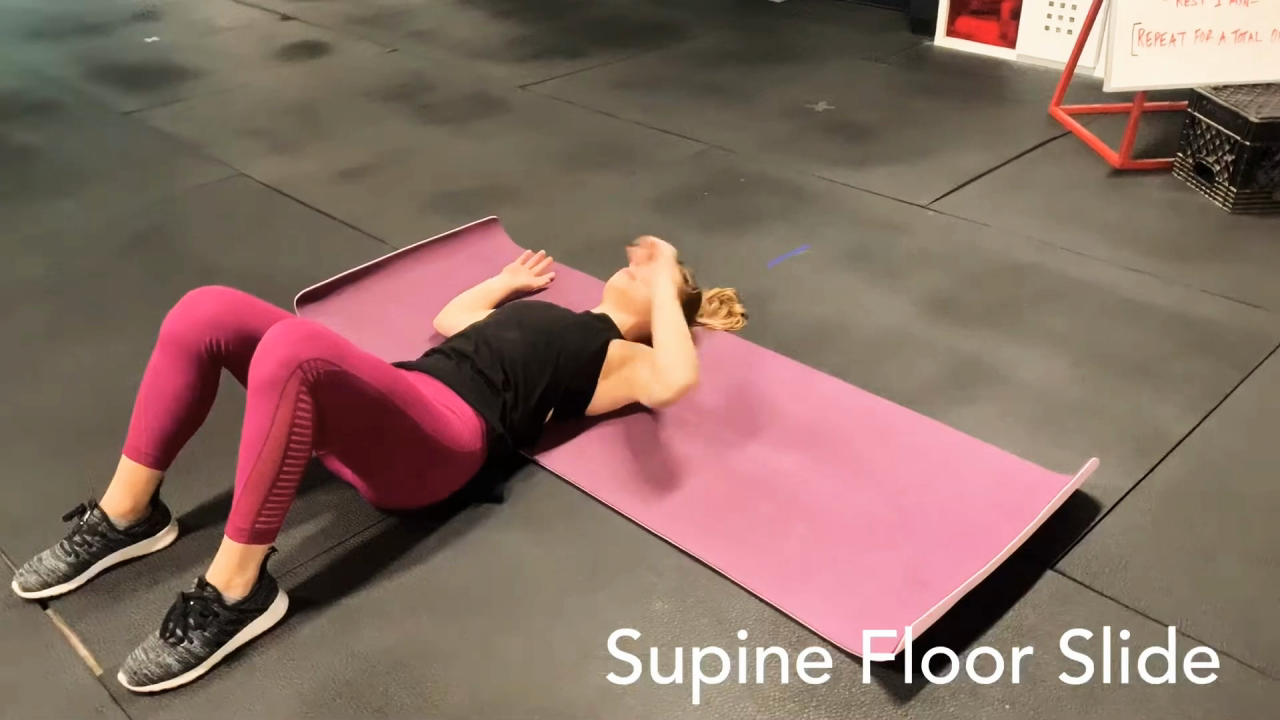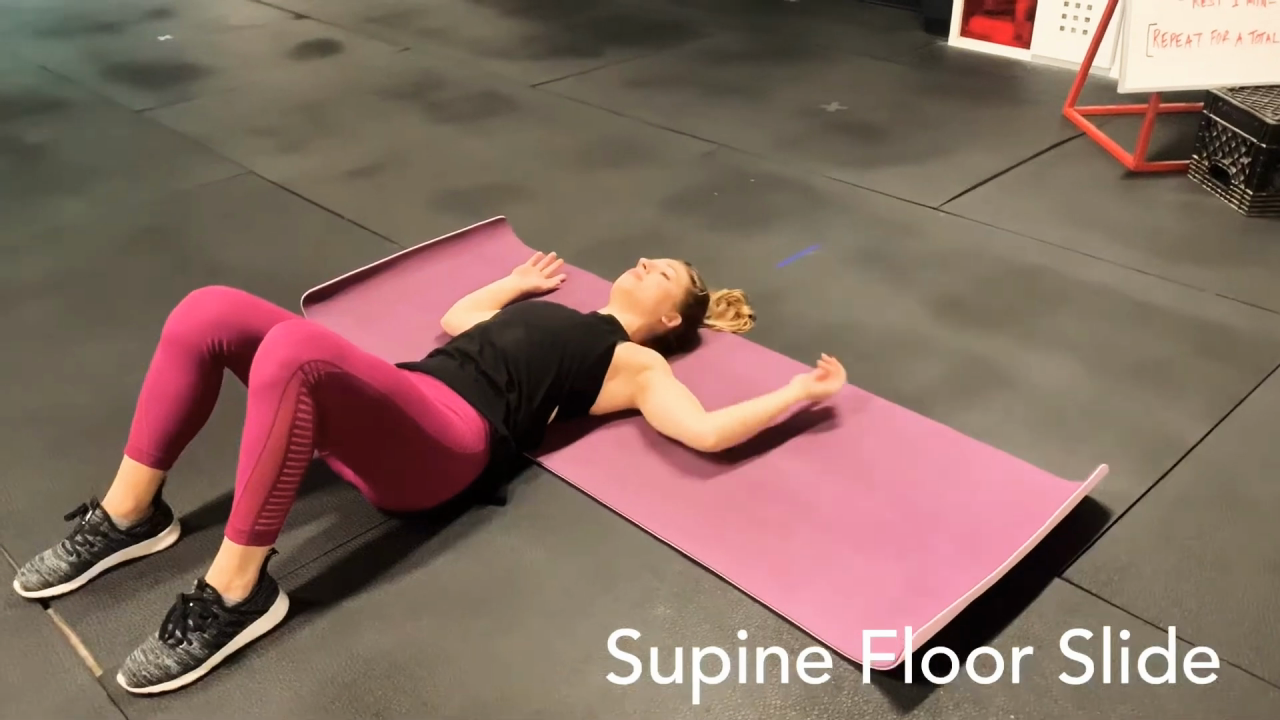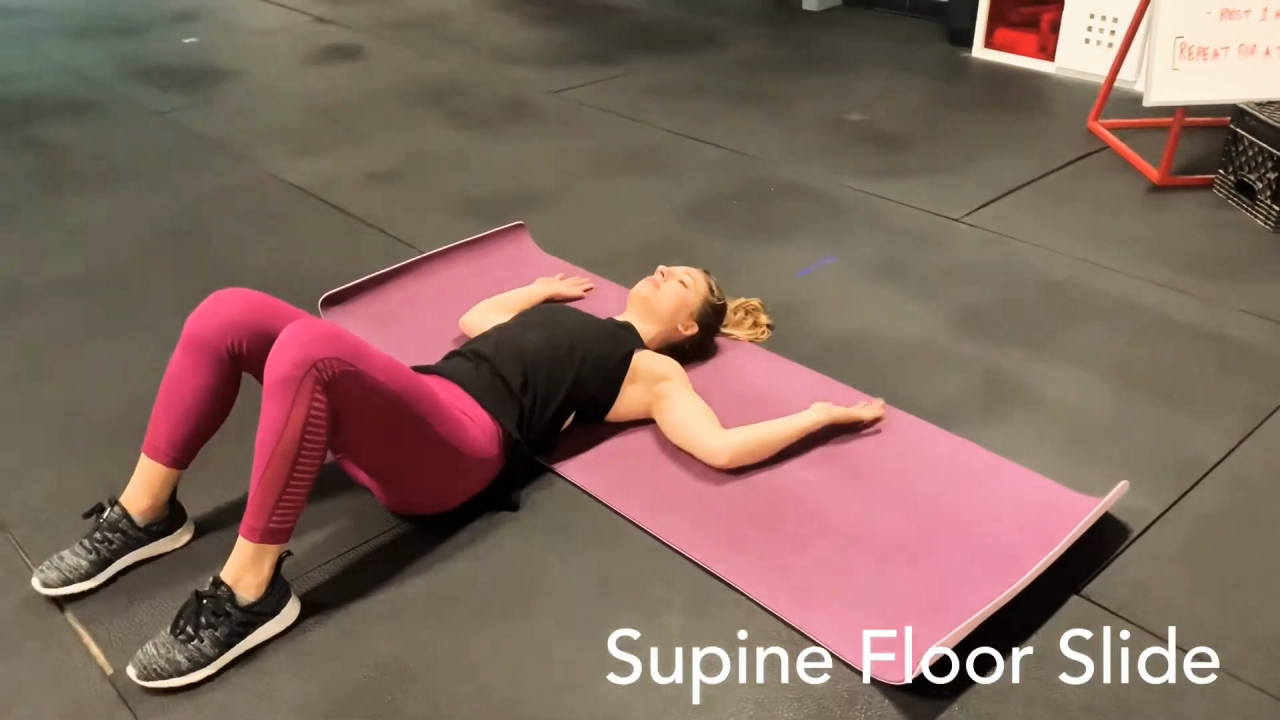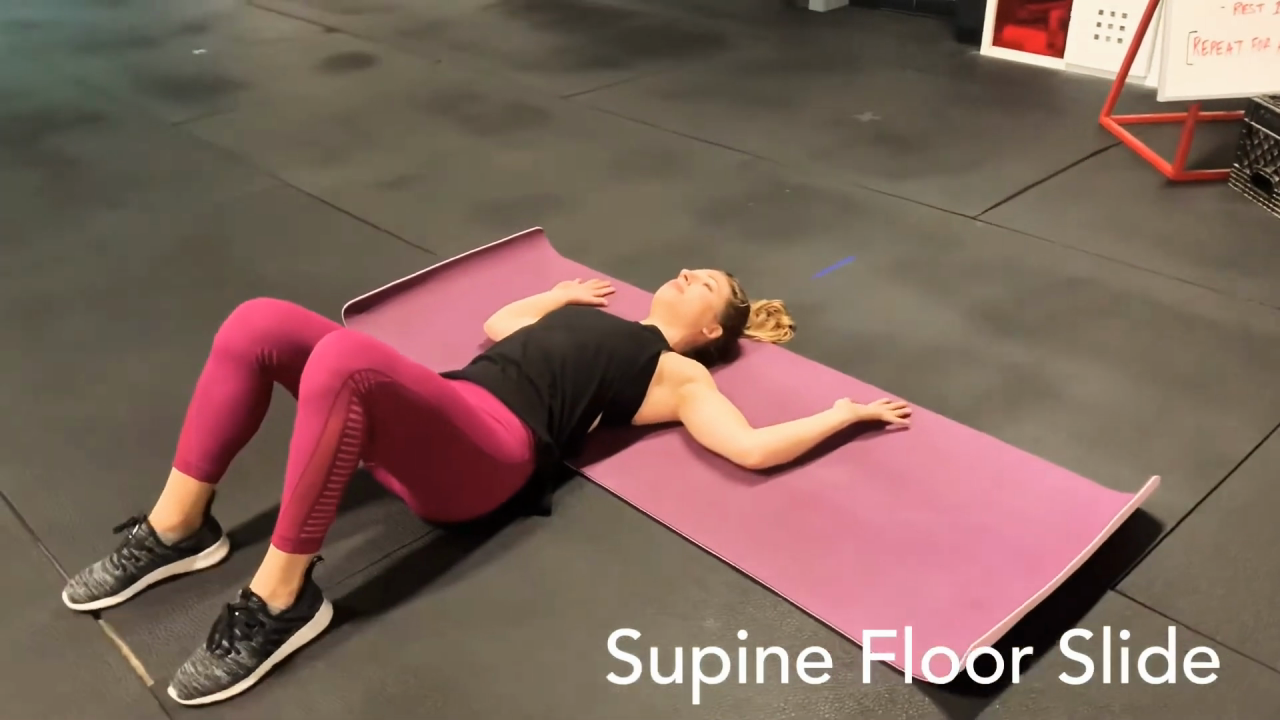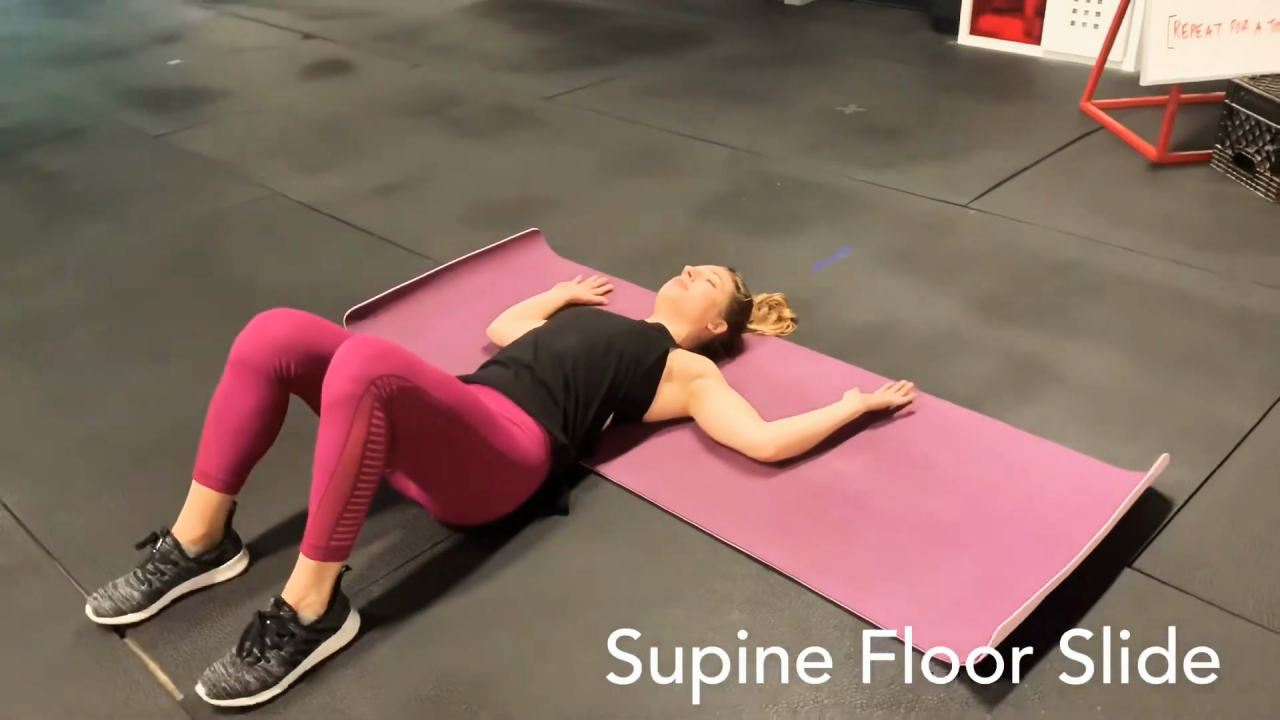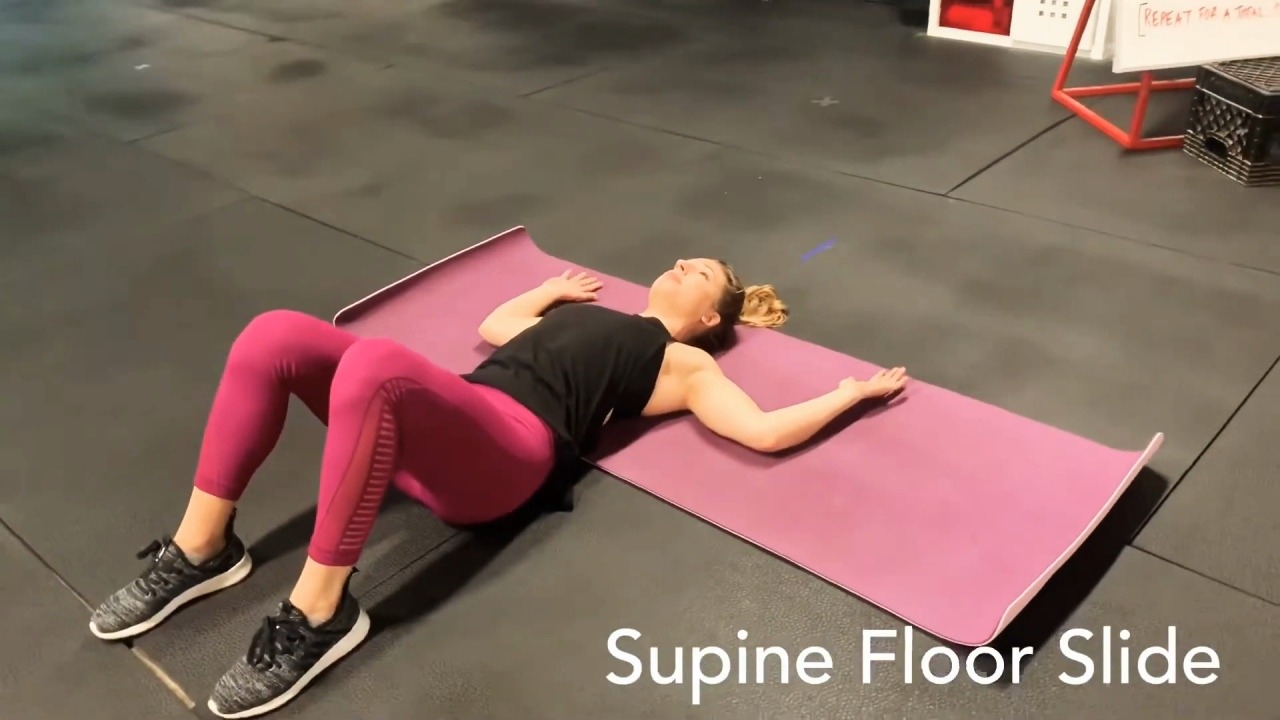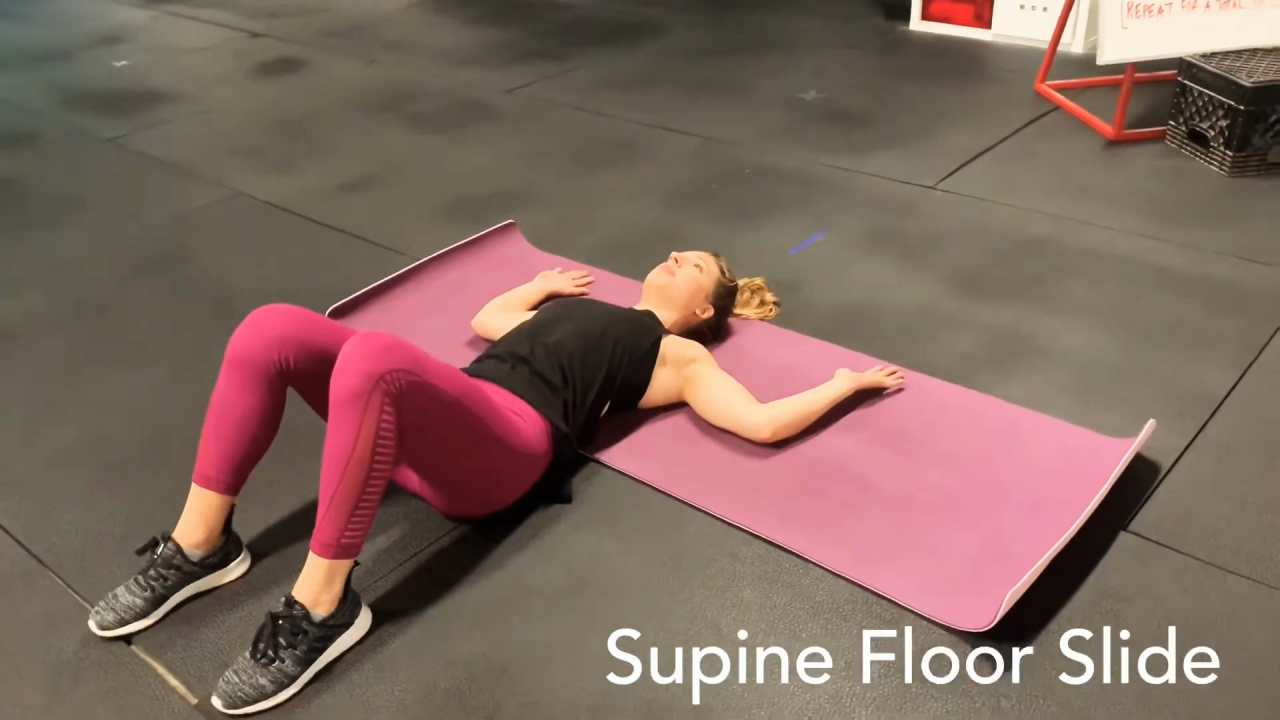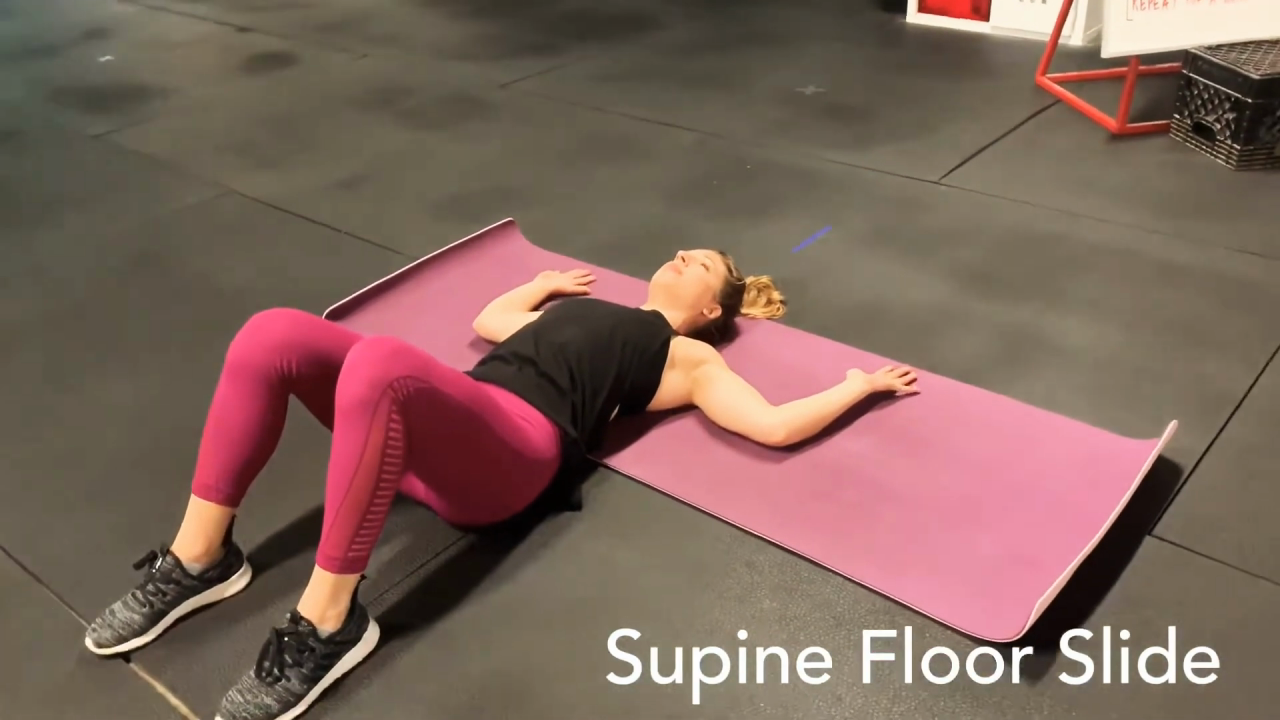
dt=0.5s
person 1, frame 1
left shoulder: (626, 359)
right shoulder: (546, 312)
left elbow: (676, 381)
right elbow: (448, 319)
left wrist: (661, 277)
right wrist: (507, 282)
left hip: (442, 438)
right hip: (389, 405)
left knee: (292, 348)
right knee: (207, 312)
left ankle: (236, 590)
right ankle: (126, 514)
person 1, frame 2
left shoulder: (636, 362)
right shoulder: (550, 308)
left elbow: (706, 429)
right elbow: (456, 318)
left wrist: (800, 392)
right wrist: (516, 283)
left hip: (445, 440)
right hip: (392, 403)
left knee: (293, 350)
right knee: (210, 312)
left ankle: (237, 590)
right ankle: (130, 514)
person 1, frame 3
left shoulder: (651, 371)
right shoulder: (573, 318)
left elbow: (721, 447)
right elbow: (474, 321)
left wrist: (824, 414)
right wrist: (538, 288)
left hip: (459, 442)
right hip: (408, 404)
left knee: (306, 345)
right knee: (229, 313)
left ankle: (249, 590)
right ankle: (144, 514)
person 1, frame 4
left shoulder: (677, 372)
right shoulder: (595, 317)
left elbow: (751, 446)
right elbow: (497, 324)
left wrist: (847, 411)
right wrist: (561, 291)
left hip: (489, 449)
right hip: (431, 417)
left knee: (341, 357)
right knee: (259, 323)
left ankle: (281, 597)
right ankle: (178, 528)
person 1, frame 5
left shoulder: (686, 369)
right shoulder: (599, 319)
left elbow: (766, 440)
right elbow: (502, 328)
left wrist: (858, 402)
right wrist: (562, 291)
left hip: (504, 450)
right hip: (444, 419)
left knee: (363, 363)
right knee: (274, 334)
left ankle: (311, 607)
right ankle: (199, 541)
person 1, frame 6
left shoulder: (683, 364)
right shoulder: (587, 312)
left elbow: (765, 431)
right elbow: (494, 325)
left wrist: (852, 391)
right wrist: (554, 288)
left hip: (509, 449)
right hip: (443, 424)
left knee: (372, 365)
right knee: (273, 336)
left ankle: (319, 611)
right ankle: (202, 549)
person 1, frame 7
left shoulder: (678, 354)
right shoulder: (582, 308)
left elbow: (763, 421)
right elbow: (486, 318)
left wrist: (848, 380)
right wrist: (548, 283)
left hip: (506, 440)
right hip: (436, 419)
left knee: (372, 355)
right knee: (271, 330)
left ankle: (322, 605)
right ankle: (200, 544)
person 1, frame 8
left shoulder: (687, 357)
right shoulder: (581, 306)
left elbow: (775, 424)
right elbow: (489, 319)
left wrist: (858, 383)
right wrist: (546, 280)
left hip: (516, 446)
right hip: (441, 426)
left knee: (378, 361)
right knee: (272, 334)
left ankle: (328, 620)
right ankle: (200, 558)
